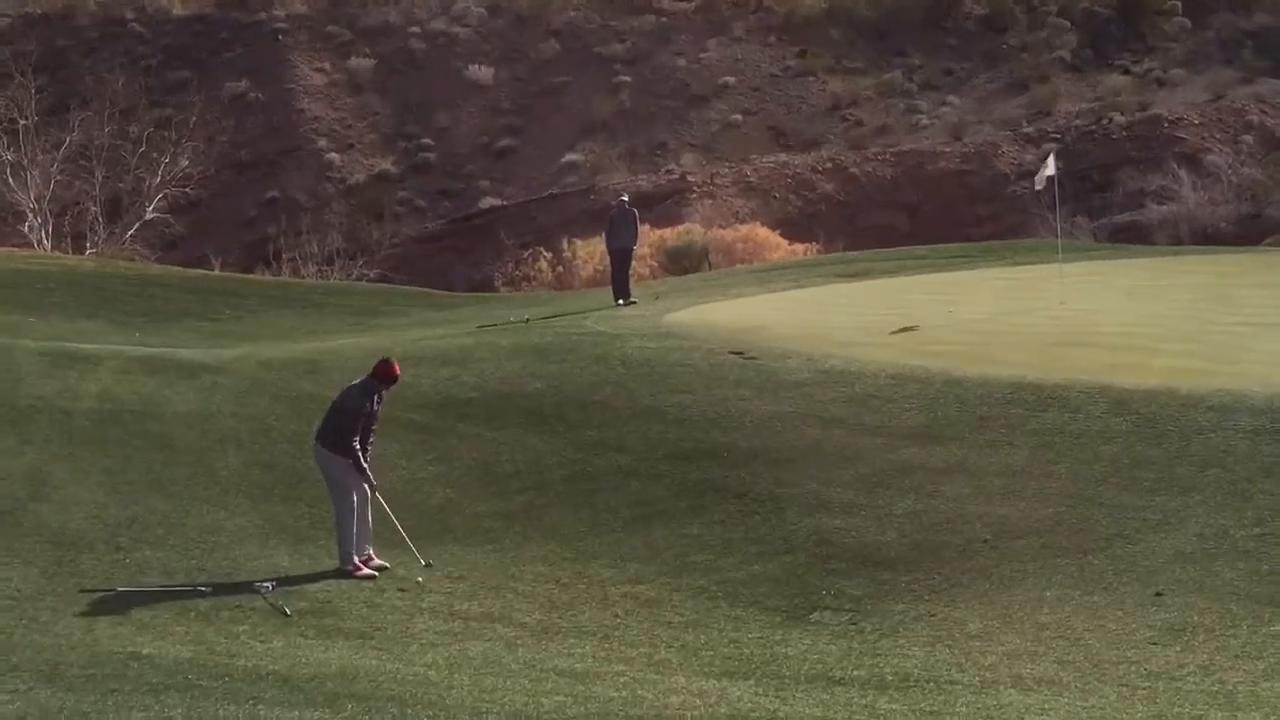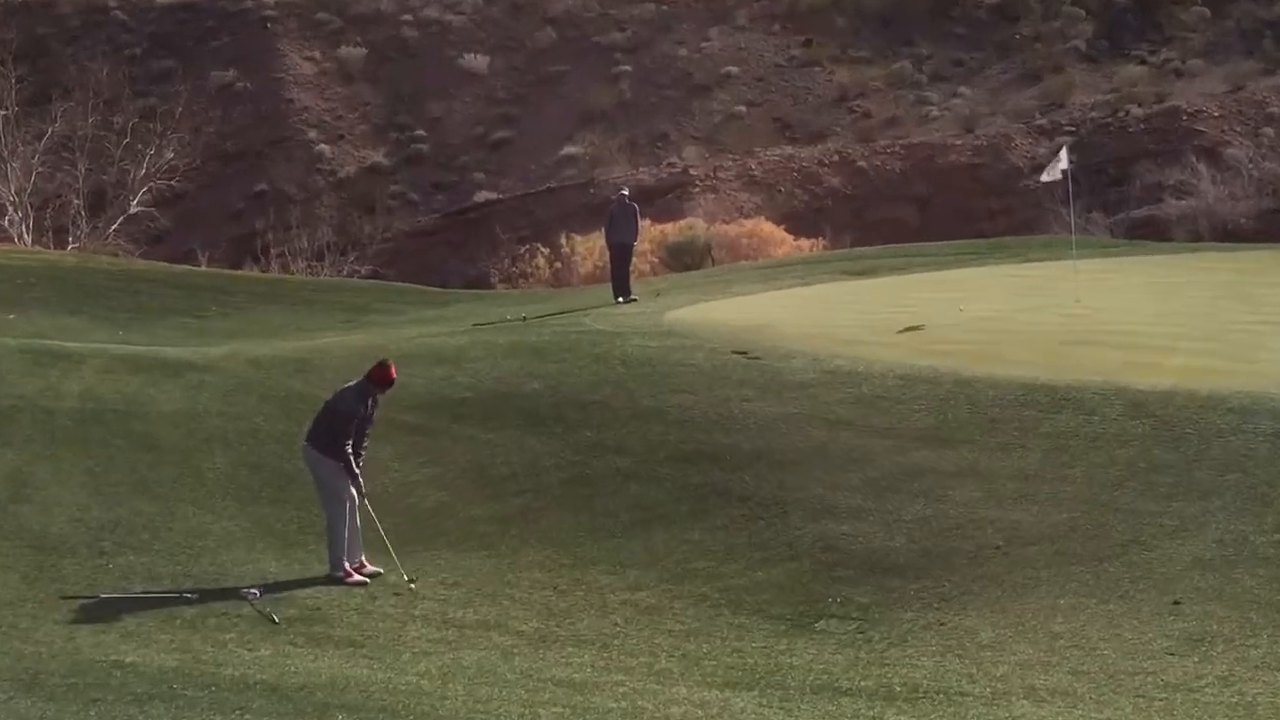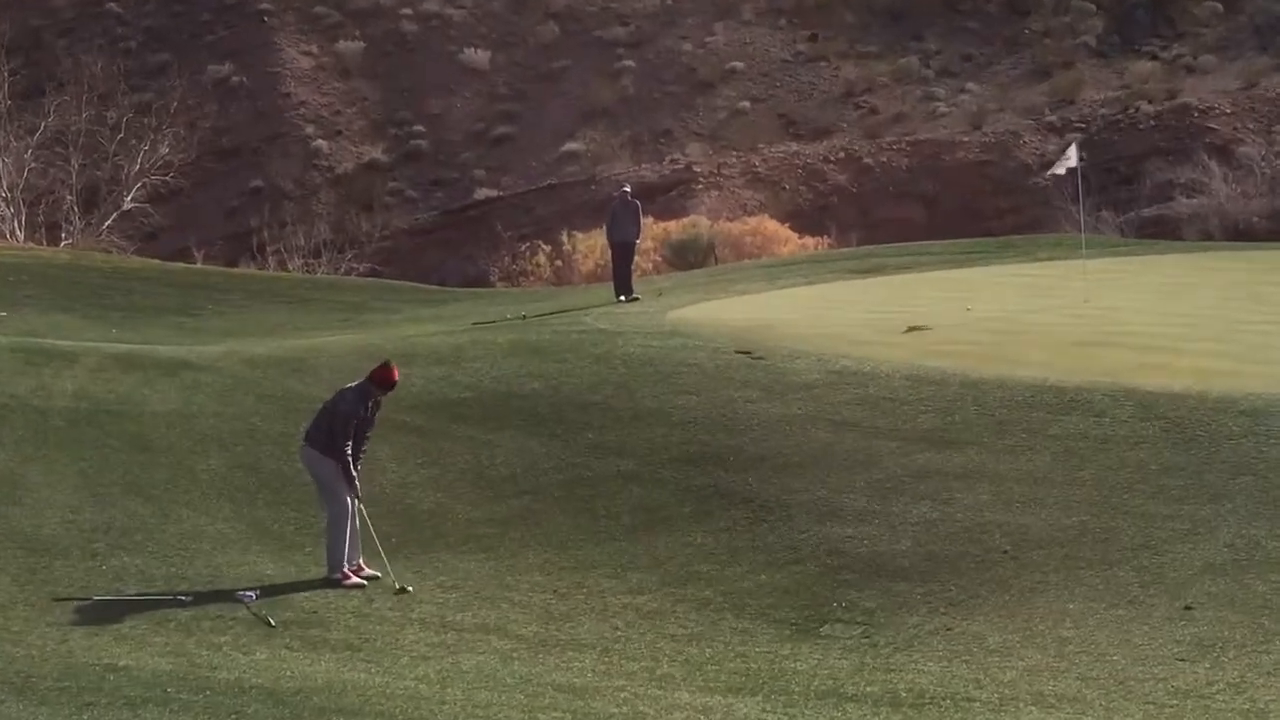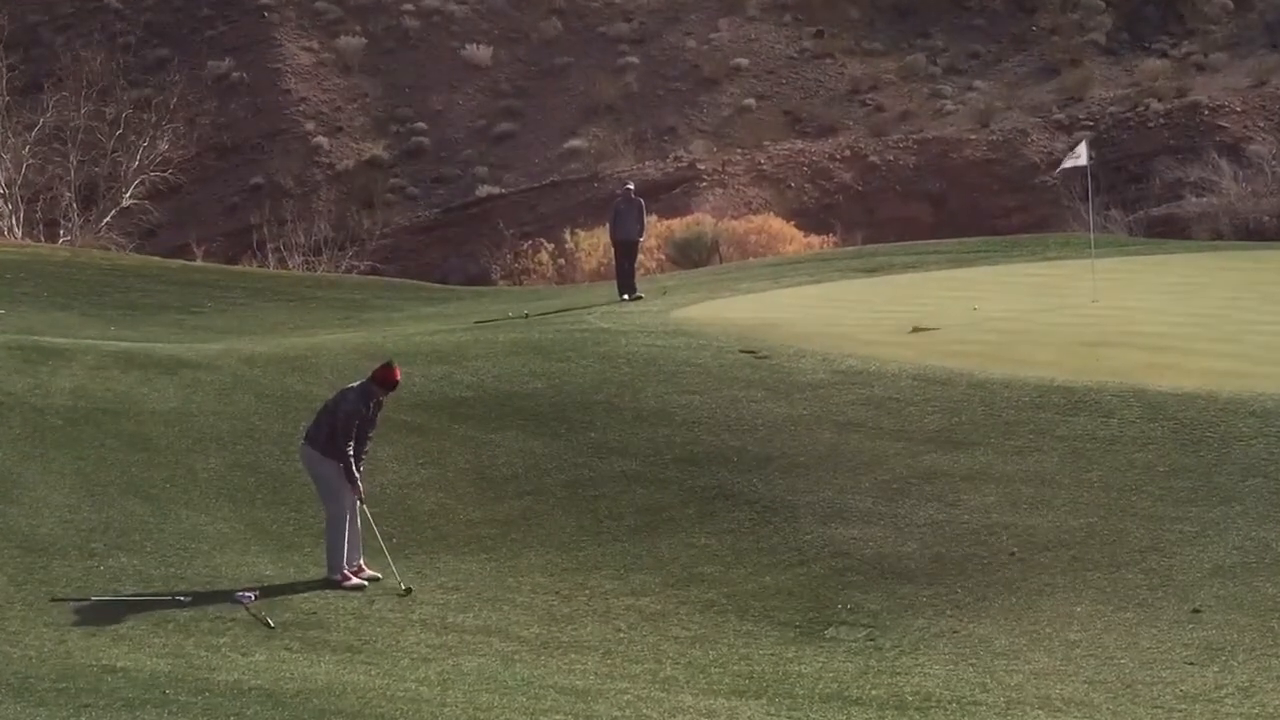
dt=0.2s
person 1, frame 1
left shoulder: (375, 394)
right shoulder: (356, 399)
left elbow: (369, 429)
right elbow: (350, 440)
left wrist: (364, 461)
right wrist: (363, 470)
left hip: (346, 450)
right hip: (330, 451)
left knee: (362, 496)
right knee: (347, 504)
left ankle: (363, 553)
right ankle: (348, 562)
person 1, frame 2
left shoulder: (371, 398)
right shoulder: (350, 401)
left elbow: (362, 435)
right elbow: (343, 444)
left wrist: (357, 467)
right wrist: (354, 475)
left hip: (336, 453)
right hip: (321, 452)
left knee: (351, 502)
right knee: (339, 508)
left ankle: (355, 560)
right ankle: (339, 568)
person 1, frame 3
left shoulder: (373, 400)
right shoulder: (350, 401)
left elbow: (362, 437)
right elbow: (342, 444)
left wrist: (355, 469)
right wrist: (351, 478)
left hip: (335, 453)
right hip: (318, 452)
left knee: (350, 505)
right knee: (340, 507)
left ankle: (353, 562)
right ankle: (337, 570)
person 1, frame 4
left shoulder: (375, 400)
right shoulder: (352, 401)
left elbow: (364, 438)
right elbow: (345, 444)
left wrist: (357, 471)
right wrist: (354, 479)
left hip: (335, 453)
right hip: (318, 452)
left knee: (351, 505)
right knee: (339, 508)
left ankle: (353, 563)
right ankle: (337, 571)
